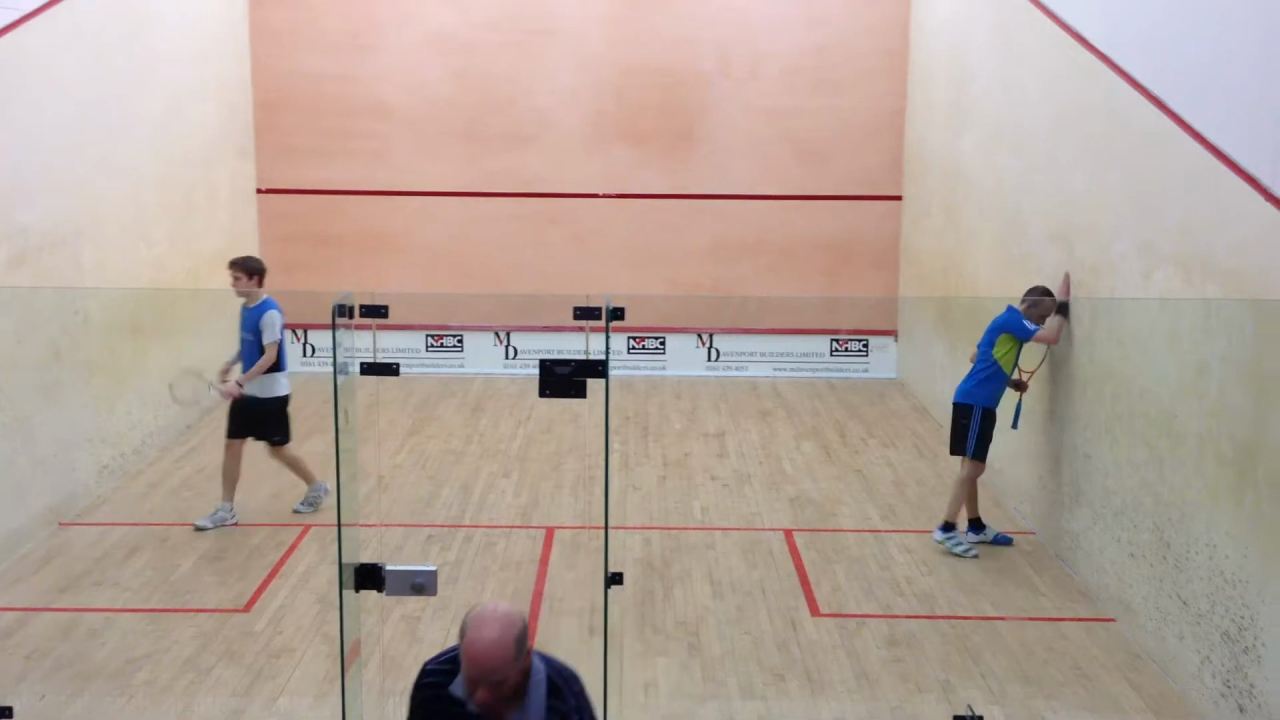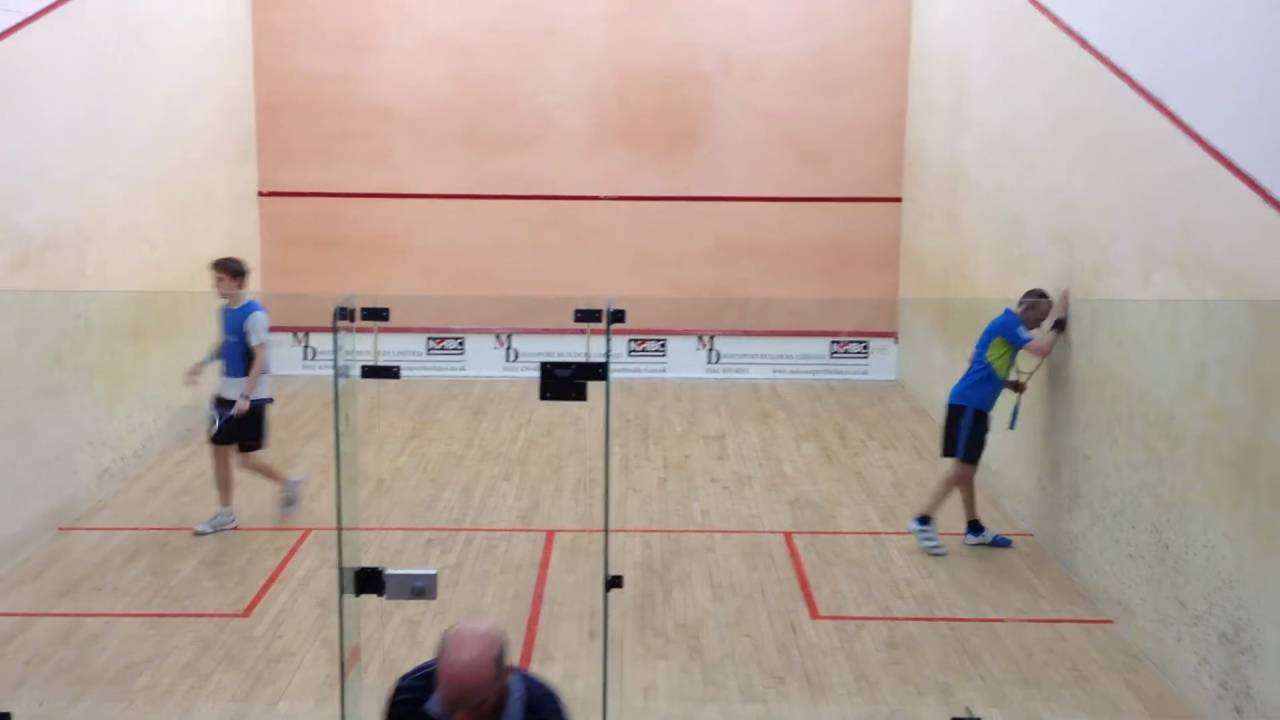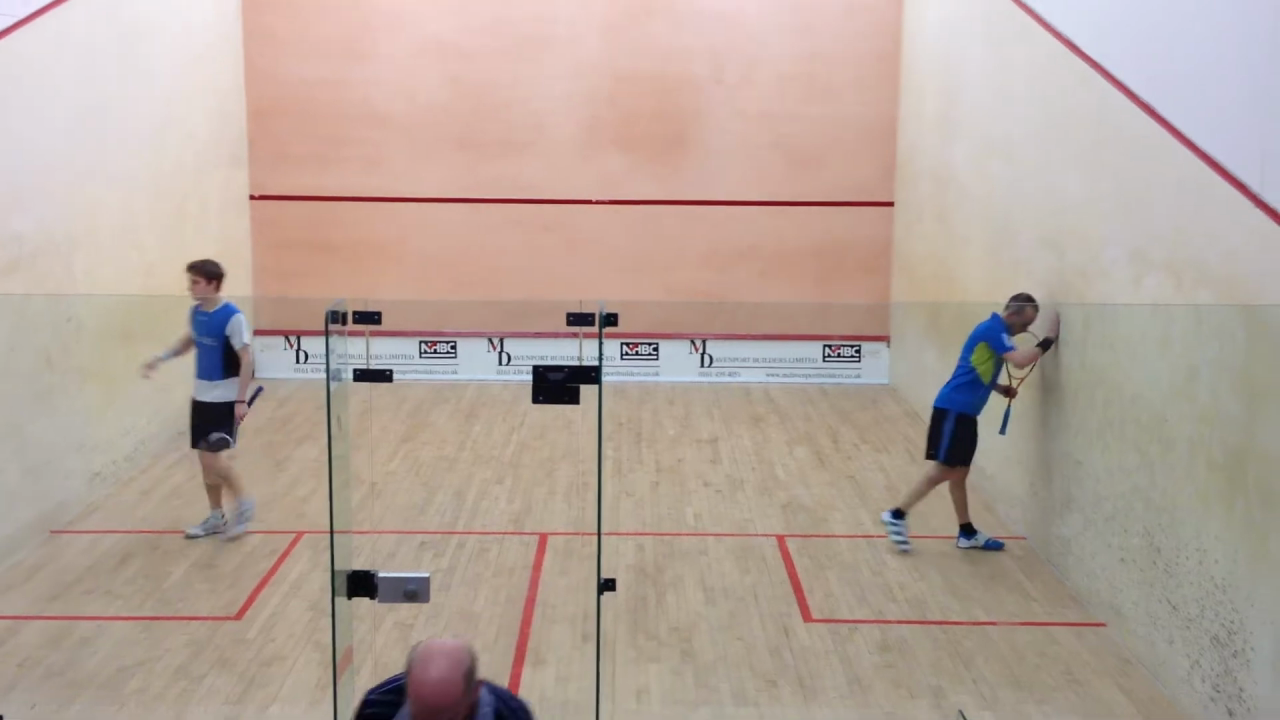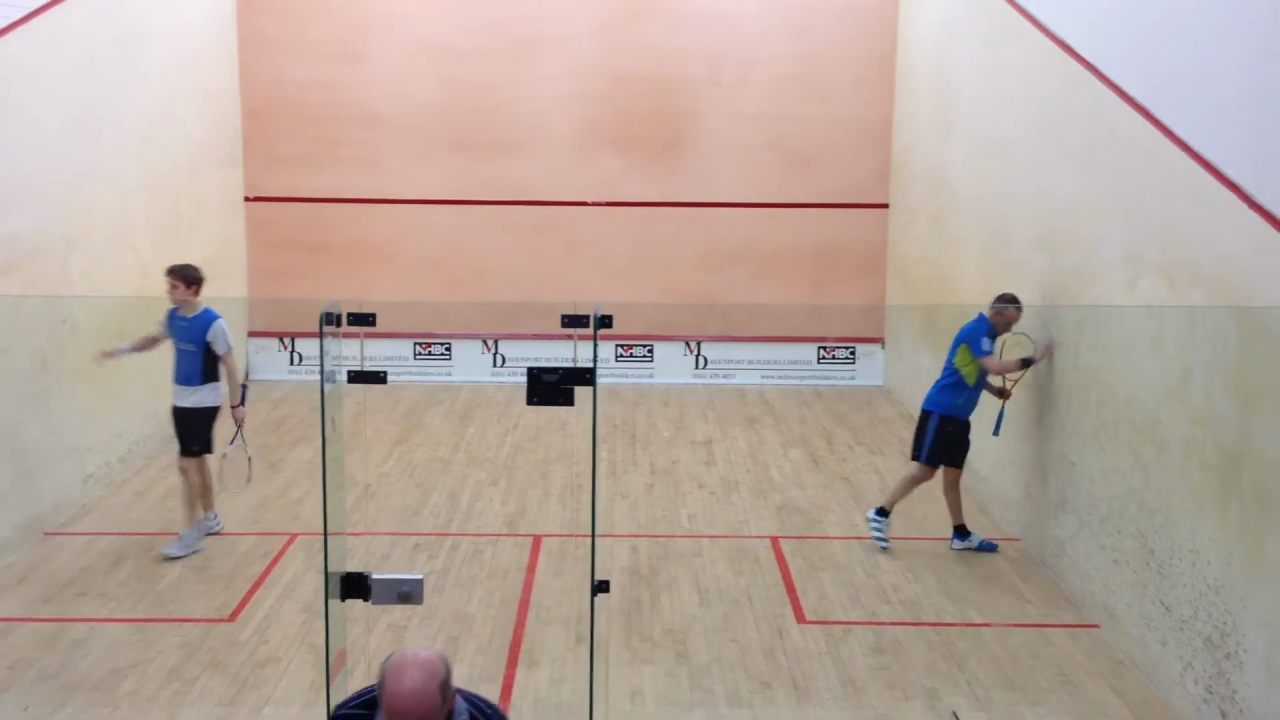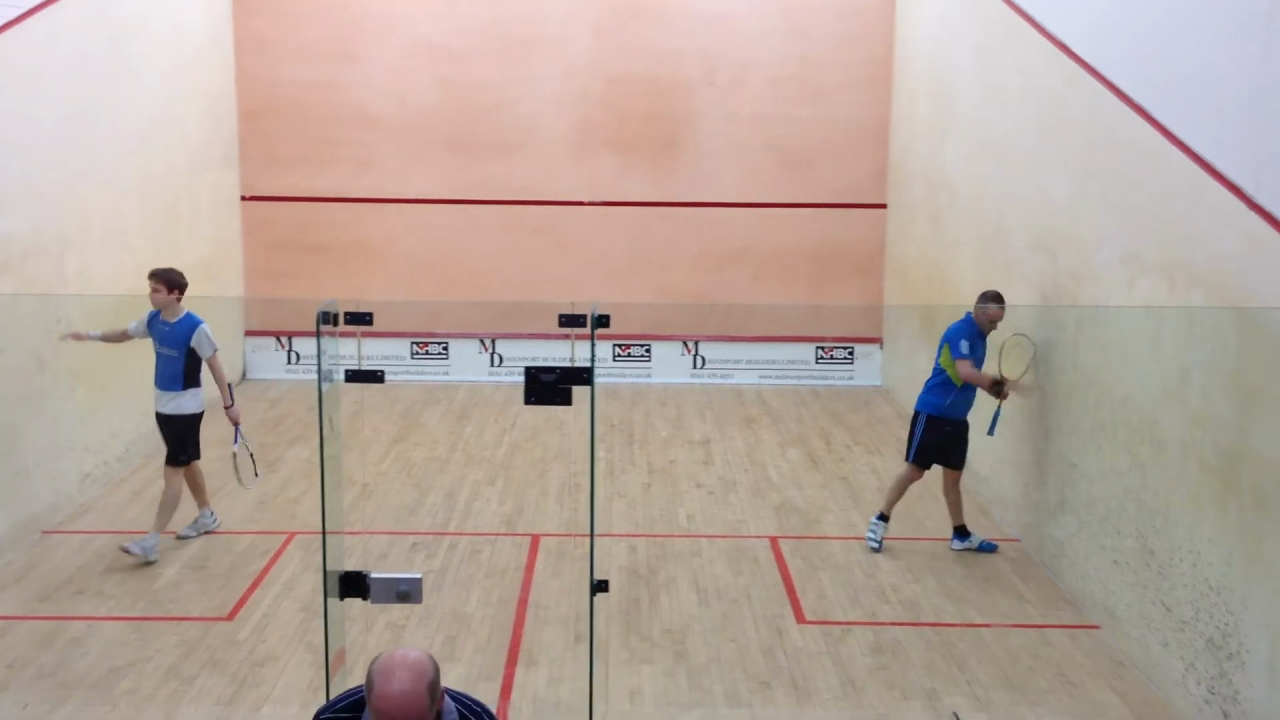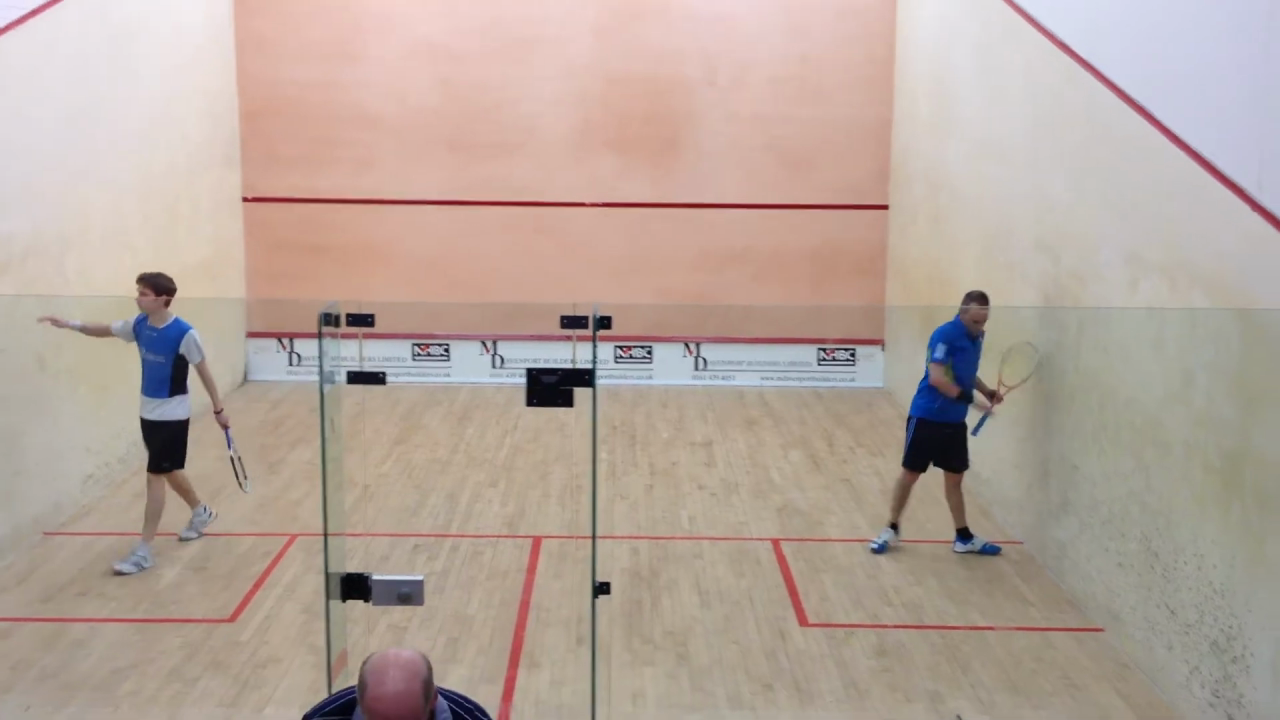
dt=0.1s
person 1, frame 1
left shoulder: (269, 312)
right shoulder: (246, 307)
left elbow: (270, 356)
left wrist: (239, 383)
right wrist: (229, 365)
left hip: (267, 393)
right hip: (246, 391)
left knee: (278, 450)
right knee: (232, 446)
left ankle: (316, 487)
right ankle: (225, 509)
person 1, frame 2
left shoulder: (254, 314)
right shoulder: (226, 310)
left elbow: (261, 359)
left wrist: (246, 397)
right wrist: (203, 363)
left hip: (250, 397)
right hip: (227, 394)
left knee: (248, 459)
right knee: (219, 452)
left ankle: (288, 484)
right ankle: (225, 514)
person 1, frame 3
left shoulder: (232, 317)
right shoulder: (197, 312)
left elbow: (246, 361)
right elbow: (189, 341)
left wrist: (241, 401)
right wrist: (161, 357)
left hip: (224, 398)
right hip: (201, 396)
left knee: (211, 458)
right knee: (205, 458)
left ankle: (244, 503)
right ankle: (217, 515)
person 1, frame 4
left shoulder: (213, 323)
right shoulder: (173, 316)
left elbow: (230, 364)
right elbow: (154, 339)
left wrist: (237, 403)
right wrist: (123, 349)
left hip: (203, 404)
right hip: (181, 401)
left knee: (187, 464)
right knee: (197, 460)
left ankle: (191, 531)
right ankle: (210, 518)
person 1, frame 5
left shoulder: (196, 328)
right shoulder: (153, 320)
left elbow: (215, 367)
right elbow: (125, 334)
left wrist: (228, 404)
right wrist: (92, 335)
left hip: (185, 409)
right hip: (163, 406)
left knee: (172, 472)
right knee: (187, 464)
left ankle: (152, 542)
right ankle: (206, 516)
person 1, frame 6
left shoulder: (185, 333)
right shoulder: (139, 324)
left elbow: (204, 372)
right elbow: (106, 330)
left wrist: (218, 409)
right wrist: (71, 324)
left hip: (171, 416)
right hip: (148, 413)
left knee: (155, 479)
right knee: (169, 472)
left ankle: (143, 551)
right ankle: (201, 512)
person 2, frame 1
left shoulder: (1008, 321)
right shoulder: (1013, 320)
left elbow: (976, 357)
right elbow: (1051, 337)
left wrist: (1008, 381)
right wrist: (1062, 307)
left hip: (979, 401)
right hip: (975, 401)
left knee: (973, 465)
right knee: (973, 465)
left ankle: (975, 526)
right ankle: (947, 528)
person 2, frame 2
left shoulder: (1006, 325)
right shoulder: (1009, 323)
right elbow: (1043, 349)
left wrist: (1008, 382)
right wrist: (1059, 321)
left hip: (974, 404)
right hip: (968, 404)
left knee: (966, 468)
right knee: (963, 468)
left ankle: (974, 529)
right ankle: (924, 521)
person 2, frame 3
left shoulder: (994, 330)
right shoulder: (993, 329)
right elbow: (1020, 360)
left wrist: (1000, 388)
right wrist: (1048, 340)
left hip: (966, 412)
right hip: (954, 409)
left knee: (959, 473)
right knee: (942, 471)
left ankle: (967, 533)
right ankle: (896, 516)
person 2, frame 4
left shoulder: (982, 331)
right shoulder: (976, 330)
right elbow: (994, 367)
left wrist: (993, 389)
right wrist: (1031, 360)
left hip: (958, 415)
right hip: (941, 411)
left knee: (953, 474)
right knee: (924, 470)
left ankle: (961, 534)
right ankle: (881, 513)
person 2, frame 5
left shoulder: (978, 333)
right shoulder: (961, 331)
right elbow: (965, 372)
left wrist: (991, 388)
right wrist: (999, 385)
left hip: (957, 417)
right hip: (933, 412)
left knee: (953, 475)
right knee: (914, 471)
left ankle: (961, 535)
right ankle: (881, 520)
person 2, frame 6
left shoulder: (977, 337)
right shoulder: (944, 334)
right elbow: (936, 376)
left wrist: (986, 391)
right wrist: (970, 399)
left hip: (955, 420)
right hip: (926, 415)
left knee: (955, 478)
right knee: (909, 475)
left ankle: (963, 538)
right ankle: (892, 529)
